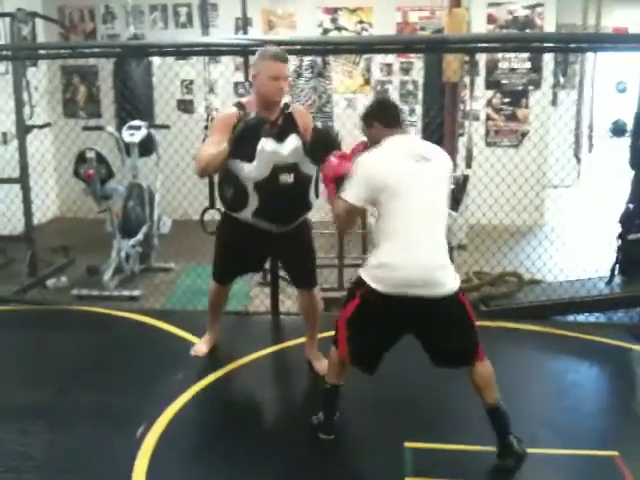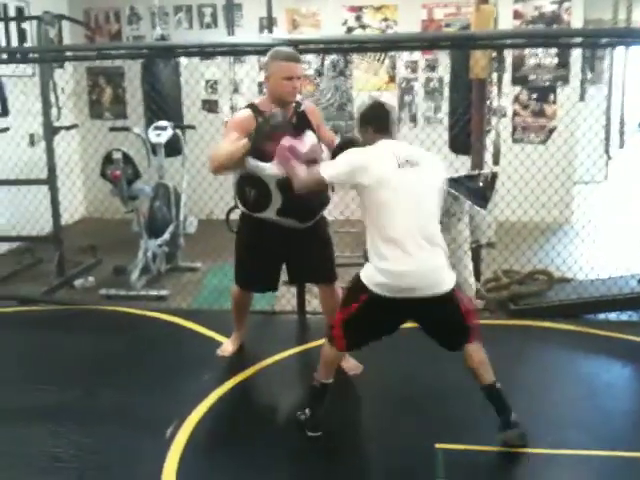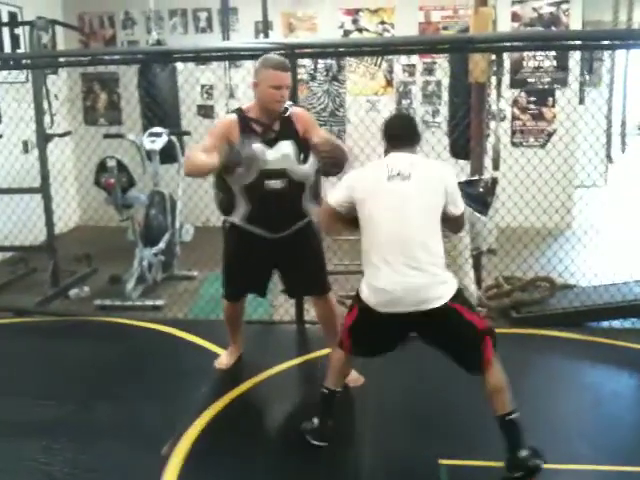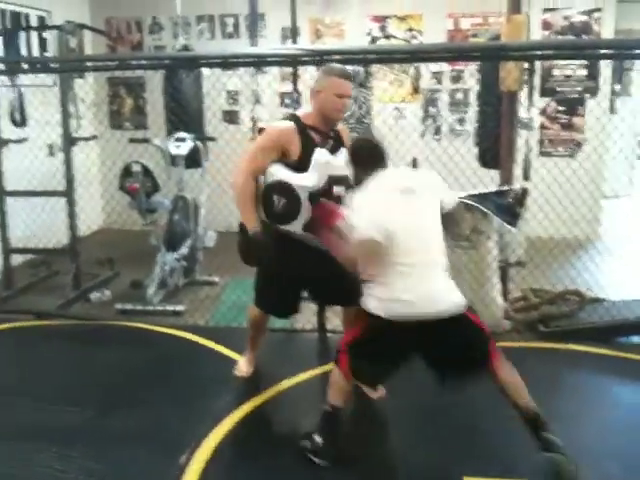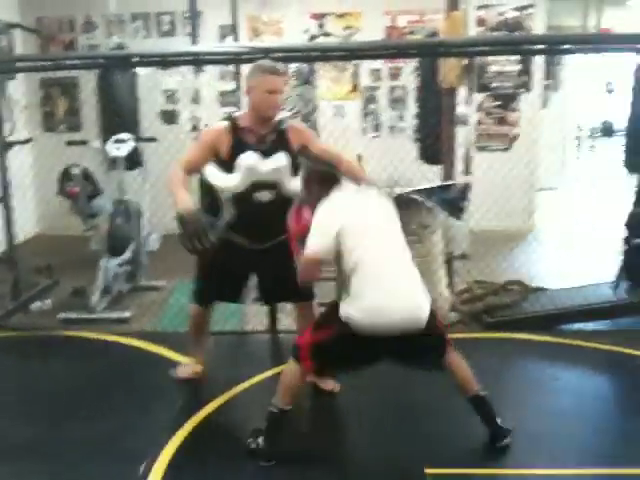
dt=0.4s
person 1, frame 1
left shoulder: (372, 162)
right shoulder: (440, 156)
left elbow: (343, 220)
left wrist: (332, 182)
left hip: (386, 277)
right hip: (437, 279)
left knee: (345, 341)
right knee: (474, 356)
left ankle: (327, 416)
right ankle: (505, 441)
person 1, frame 2
left shoulder: (362, 159)
right shoulder: (431, 162)
left elbow: (304, 183)
left wrist: (287, 159)
left hip: (385, 280)
right hip: (437, 279)
left knee: (339, 335)
right knee: (468, 339)
left ankle: (314, 413)
right ankle: (507, 419)
person 1, frame 3
left shoulder: (360, 177)
right shoulder: (440, 171)
left elbow: (327, 223)
right elbow: (457, 225)
left hip: (380, 294)
right hip: (434, 293)
left knee: (346, 343)
right knee: (487, 355)
left ankle: (321, 423)
right ankle: (518, 450)
person 1, frame 4
left shoulder: (365, 200)
right shoulder: (426, 180)
left elbow: (364, 264)
right elbow: (450, 206)
left hip: (390, 308)
right hip: (444, 302)
left knee: (346, 359)
right knee: (493, 361)
left ankle: (324, 440)
right ankle: (544, 436)
person 1, frame 5
left shoulder: (327, 211)
right shoulder: (379, 199)
left elbow: (306, 275)
left wrist: (303, 242)
left hip: (365, 315)
right hip: (414, 308)
left knee: (303, 355)
right knee: (445, 350)
left ankle: (269, 440)
right ankle: (494, 427)
person 2, frame 1
left shoulder: (299, 115)
right shoulder: (231, 118)
left elbow: (320, 151)
right elbow: (202, 167)
left wrist: (327, 150)
right wrist: (231, 146)
left hip: (291, 221)
right hip: (243, 221)
left knee: (307, 286)
right knee: (222, 279)
left ankle: (312, 349)
right ankle: (211, 333)
person 2, frame 2
left shoulder: (309, 112)
right shoulder: (246, 119)
left elbow: (330, 143)
right elbow: (217, 163)
right wrist: (253, 140)
right hip: (262, 222)
left knee: (327, 282)
right knee: (245, 284)
right ankle: (238, 334)
person 2, frame 3
left shoulder: (299, 118)
right shoulder: (230, 125)
left elbow: (331, 148)
right elbow: (191, 164)
left wrist: (333, 150)
right wrist: (223, 161)
left hip: (296, 229)
right hip: (248, 231)
left knee: (321, 293)
right knee: (233, 295)
right ankle: (235, 346)
person 2, frame 4
left shoulder: (340, 134)
right shoulder: (284, 132)
right elbow: (243, 175)
right wrist: (253, 227)
right hip: (287, 241)
left knee: (354, 304)
right knee: (265, 306)
right ankle: (251, 353)
person 2, frame 5
left shoulder: (293, 132)
right shoulder: (221, 133)
left elbow: (332, 158)
right elbow: (180, 170)
left wrist: (365, 181)
right wrist: (185, 208)
left hip: (278, 238)
right hip: (229, 238)
left knee: (303, 300)
right knee: (203, 300)
right ankle: (195, 356)
